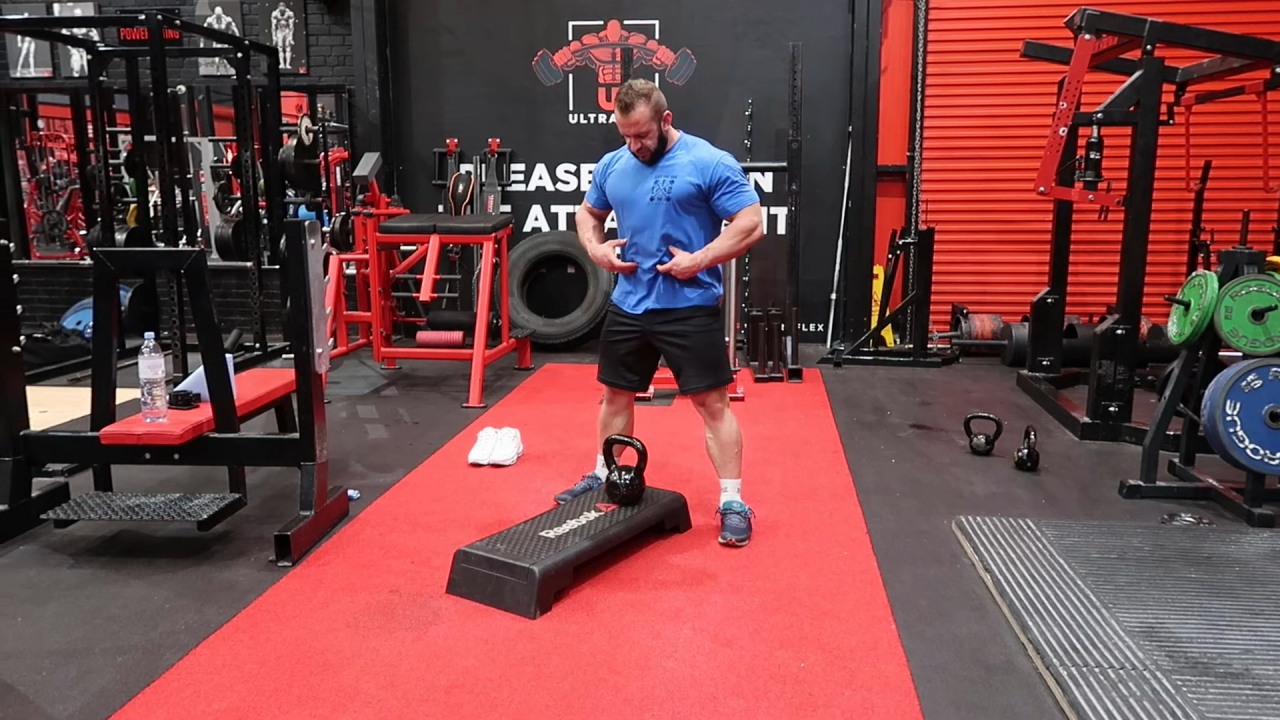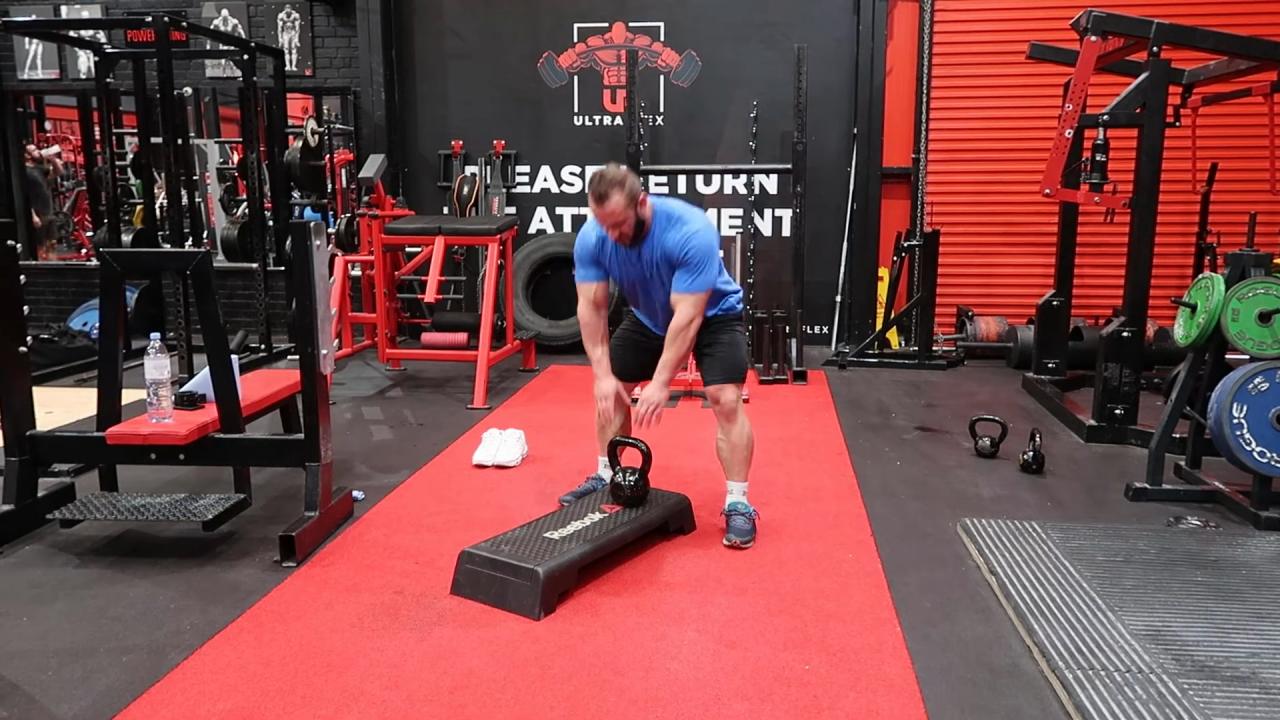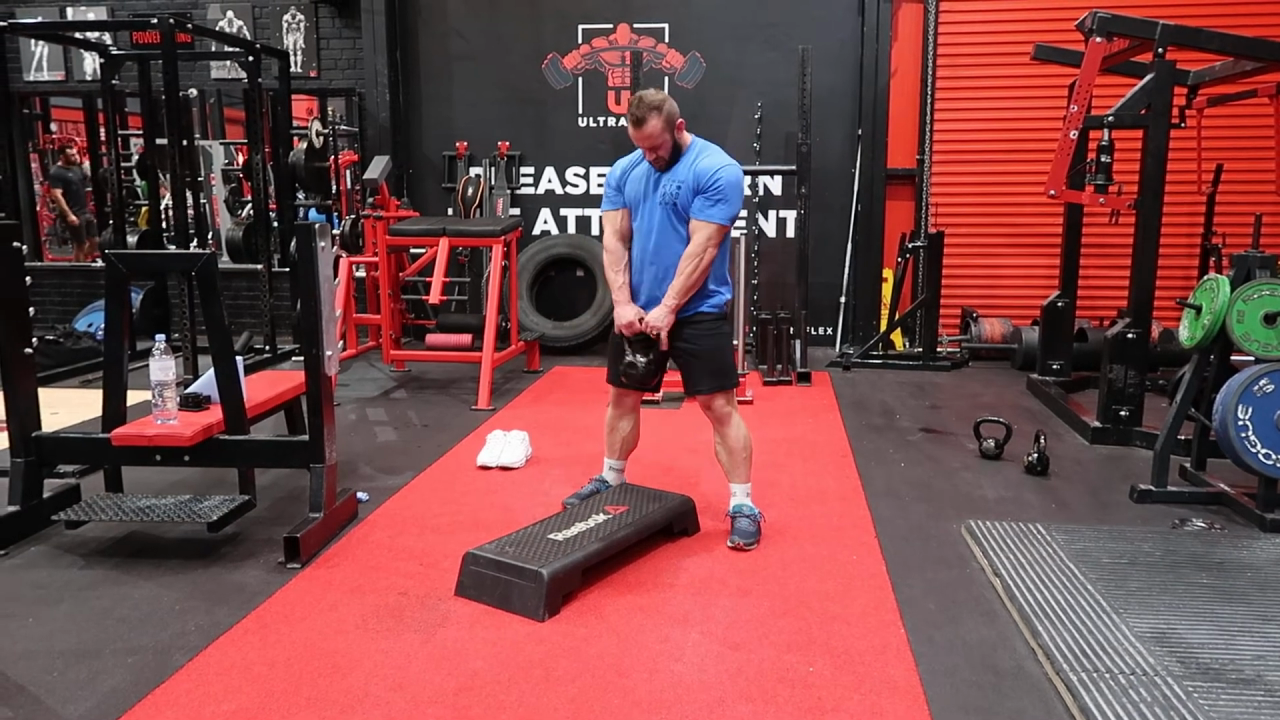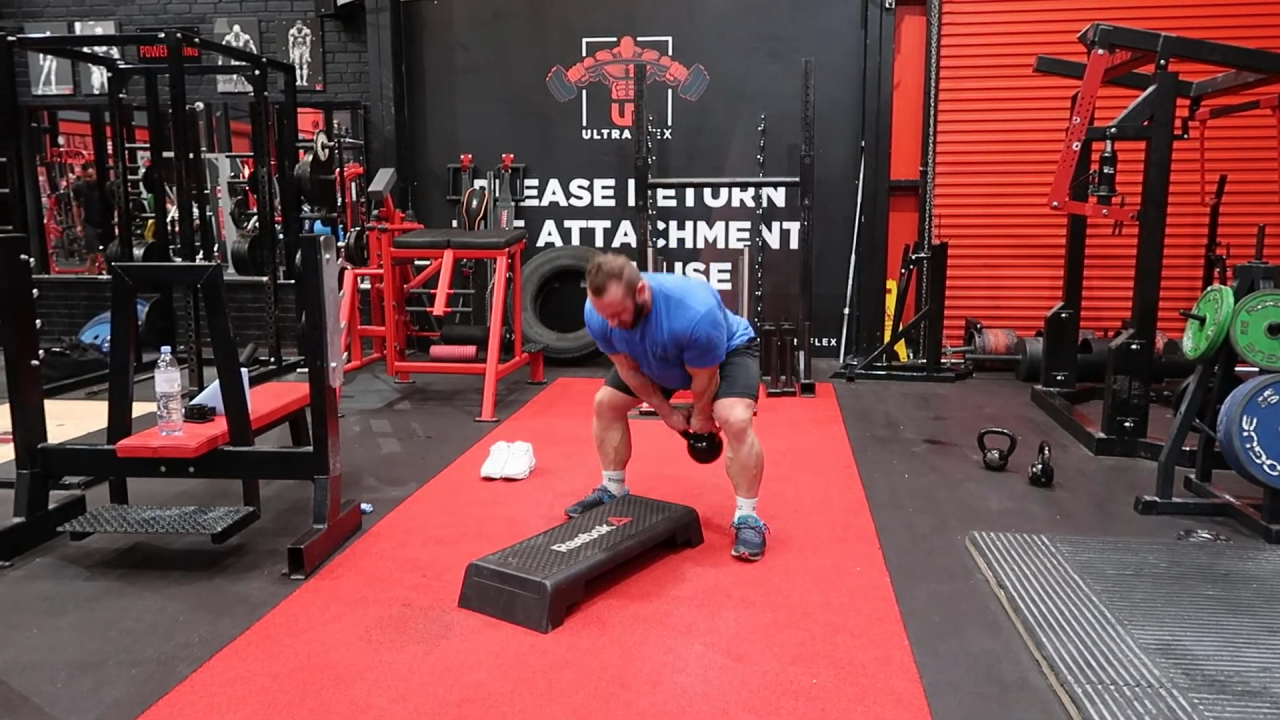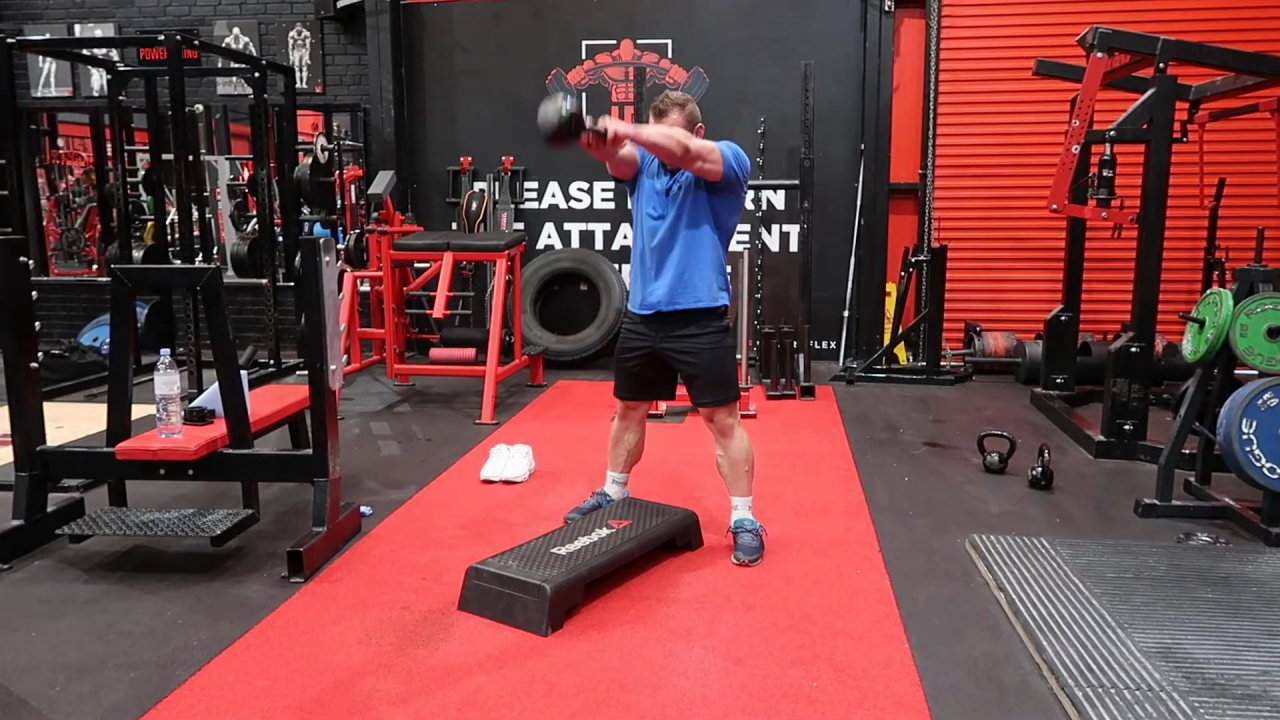
dt=1s
person 1, frame 1
left shoulder: (710, 163)
right shoulder: (611, 166)
left elbow: (750, 224)
right elbow: (588, 213)
left wrist: (697, 261)
right wrist: (596, 249)
left hip: (690, 307)
right hip: (628, 305)
left knee: (712, 402)
right knee: (616, 394)
left ankle: (732, 502)
right ankle: (603, 476)
person 1, frame 2
left shoulder: (690, 232)
right shoulder: (591, 238)
left elbow: (688, 318)
right elbow: (591, 307)
left wrist: (661, 386)
right wrist: (602, 376)
left hip: (712, 314)
right hip: (648, 318)
left knee: (726, 399)
right knee: (609, 395)
left ankle: (738, 504)
right ankle: (605, 477)
person 1, frame 3
left shoulder: (718, 170)
right shoulder: (623, 172)
left elbow: (702, 248)
right elbow: (615, 240)
left wrist: (668, 309)
right wrist: (623, 302)
left hip: (698, 312)
right hip: (637, 309)
left knee: (718, 405)
right knee: (622, 397)
left ankle: (743, 505)
right ankle: (611, 481)
person 1, frame 4
left shoulder: (694, 311)
right shoulder: (597, 314)
left elbow: (704, 378)
right elbow: (629, 369)
left wrist: (701, 418)
right wrist: (667, 412)
left hip: (726, 351)
left knee: (736, 420)
right knee: (605, 402)
left ankle: (747, 518)
right ankle: (612, 489)
person 1, frame 5
left shoulder: (727, 163)
right shoulder: (642, 165)
left elbow: (684, 150)
right elbow: (614, 156)
left wrist: (627, 130)
right wrist: (599, 135)
left hip: (700, 318)
right hip: (642, 315)
left knee: (721, 419)
right knee: (628, 410)
left ankle: (744, 520)
right ankle: (613, 493)
